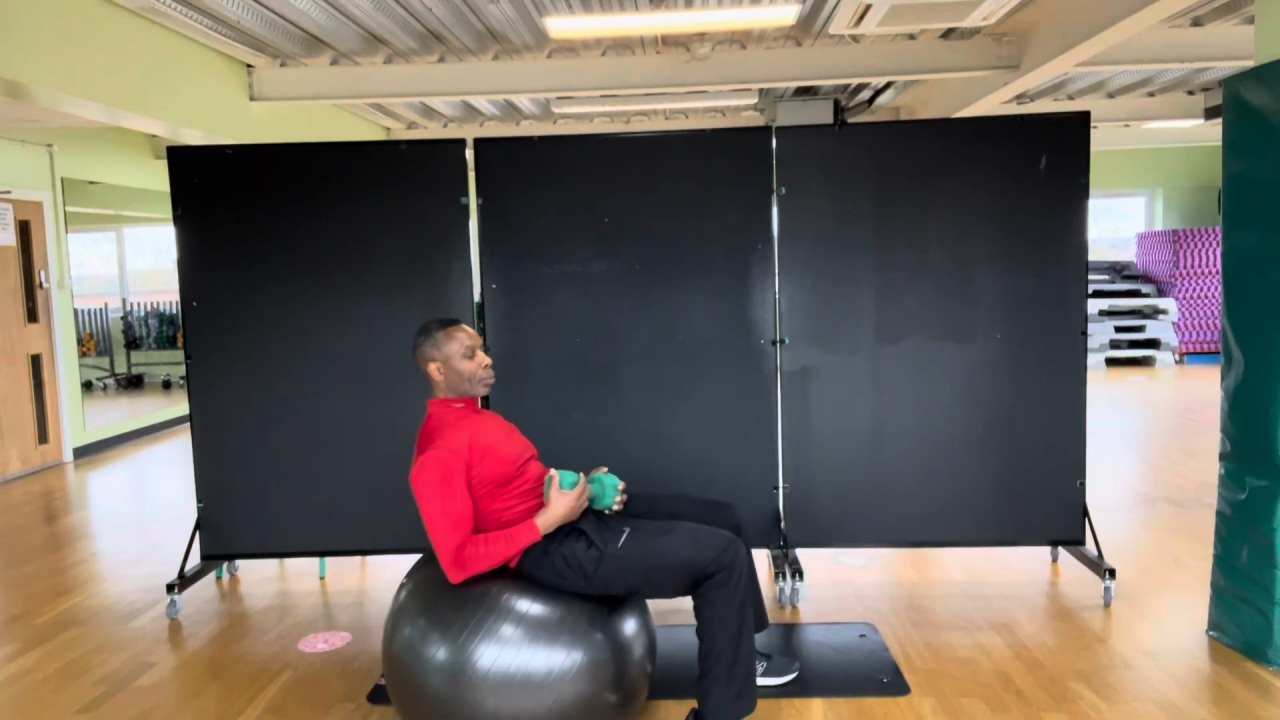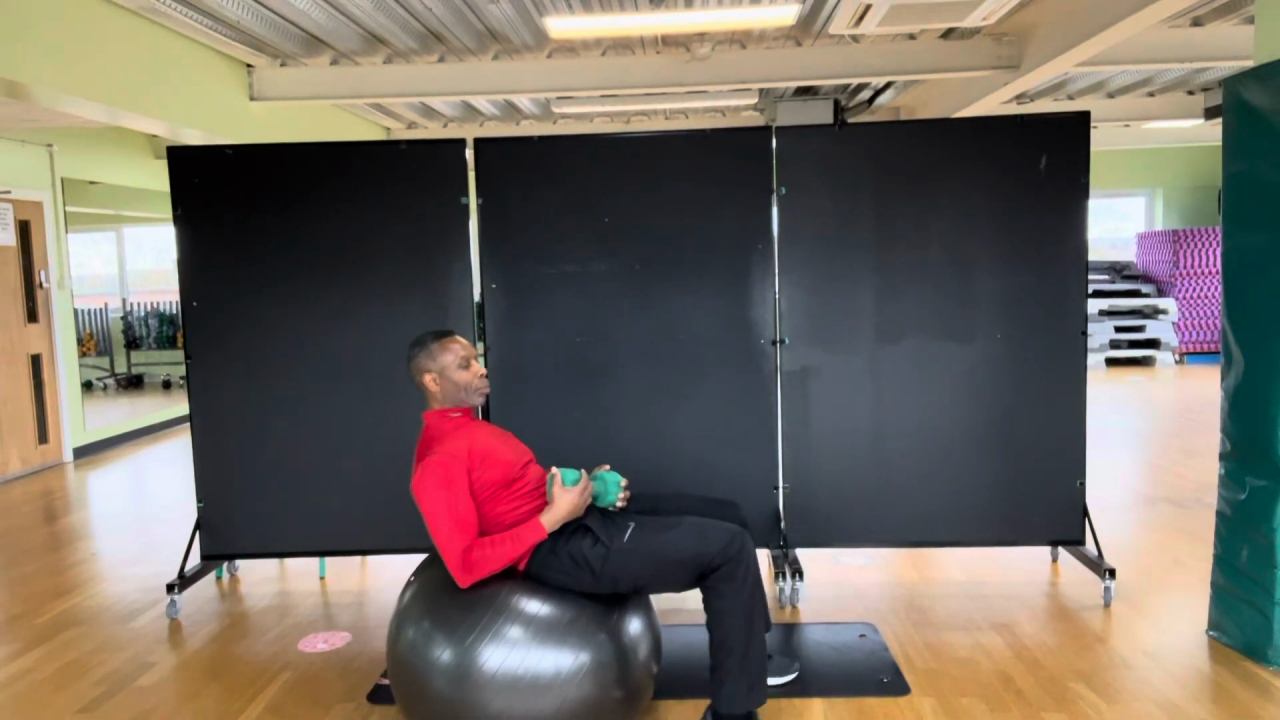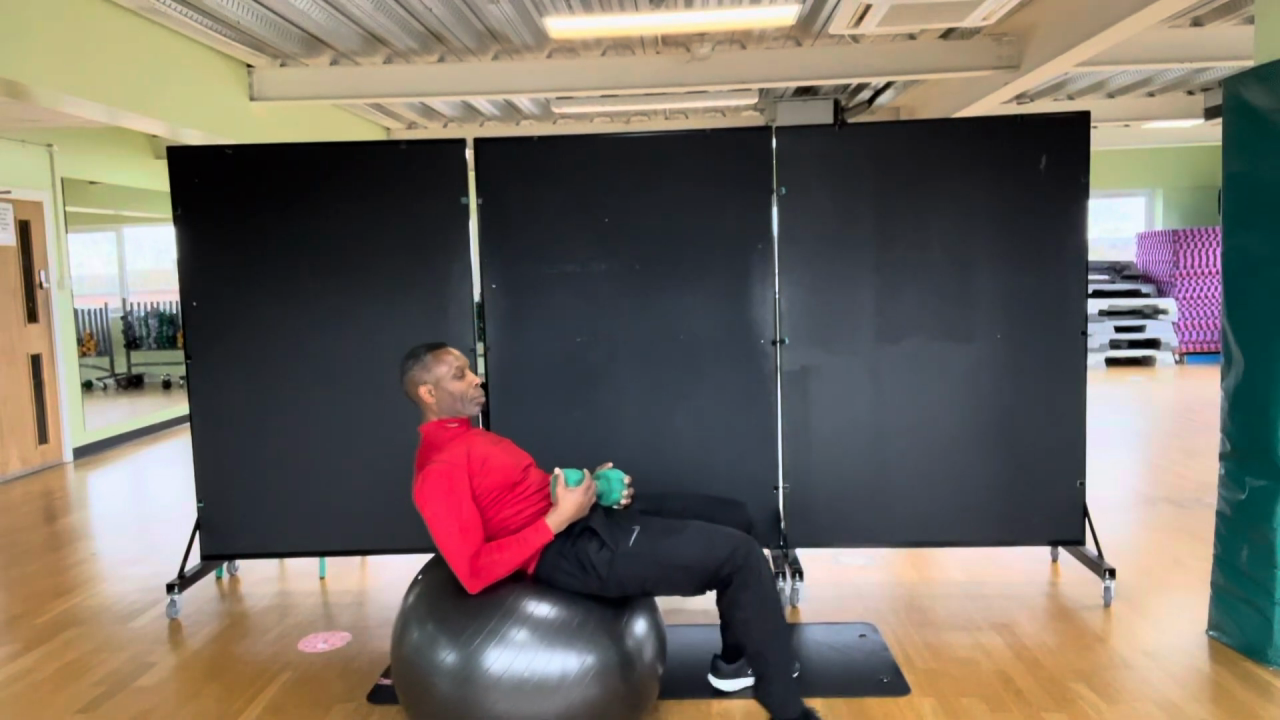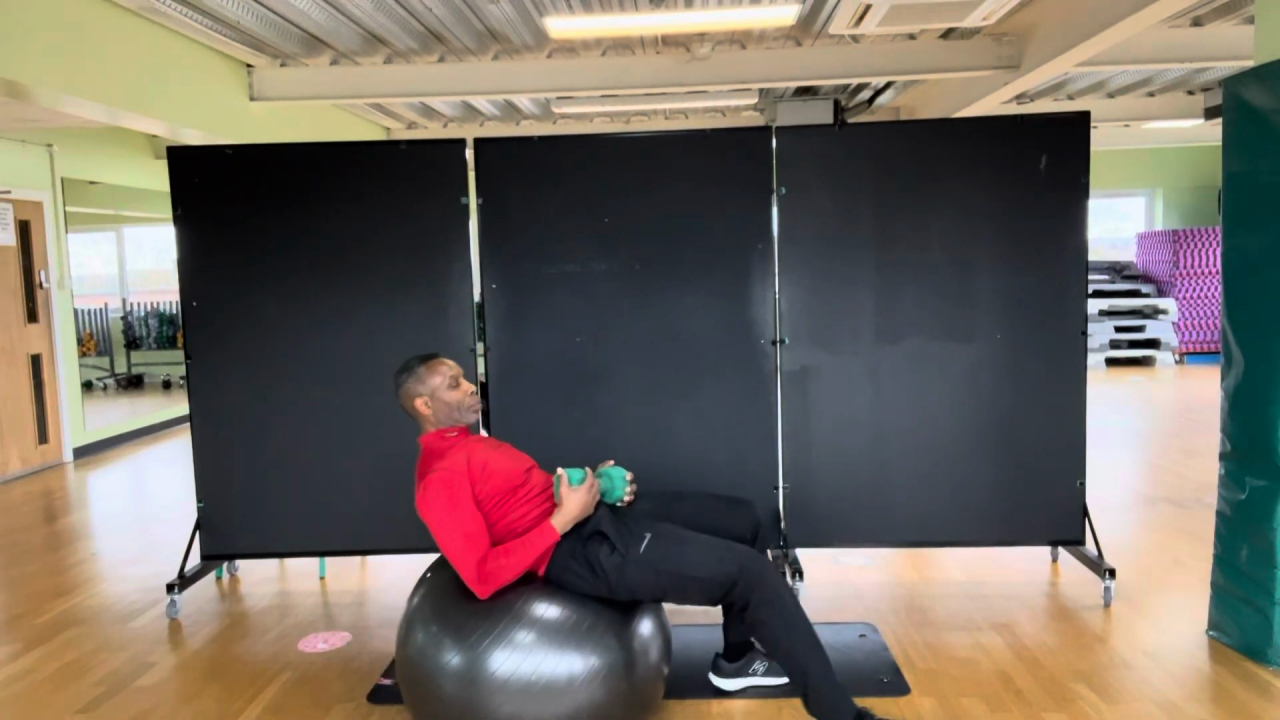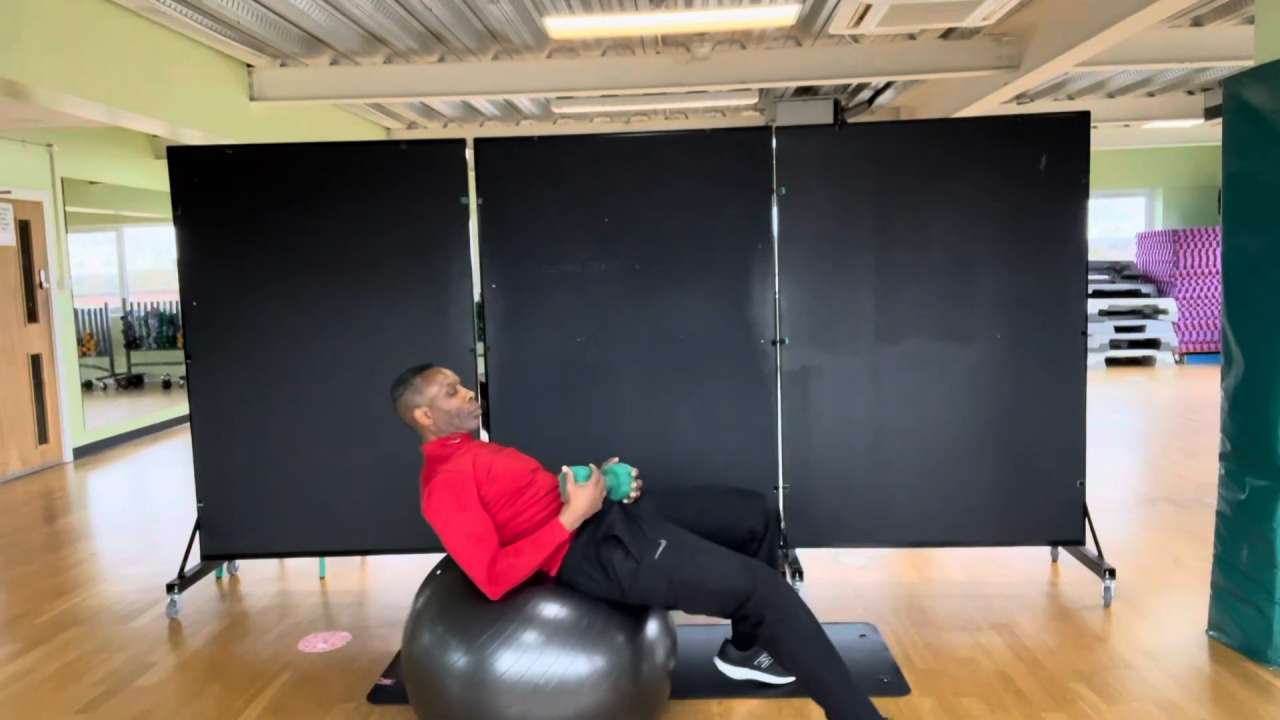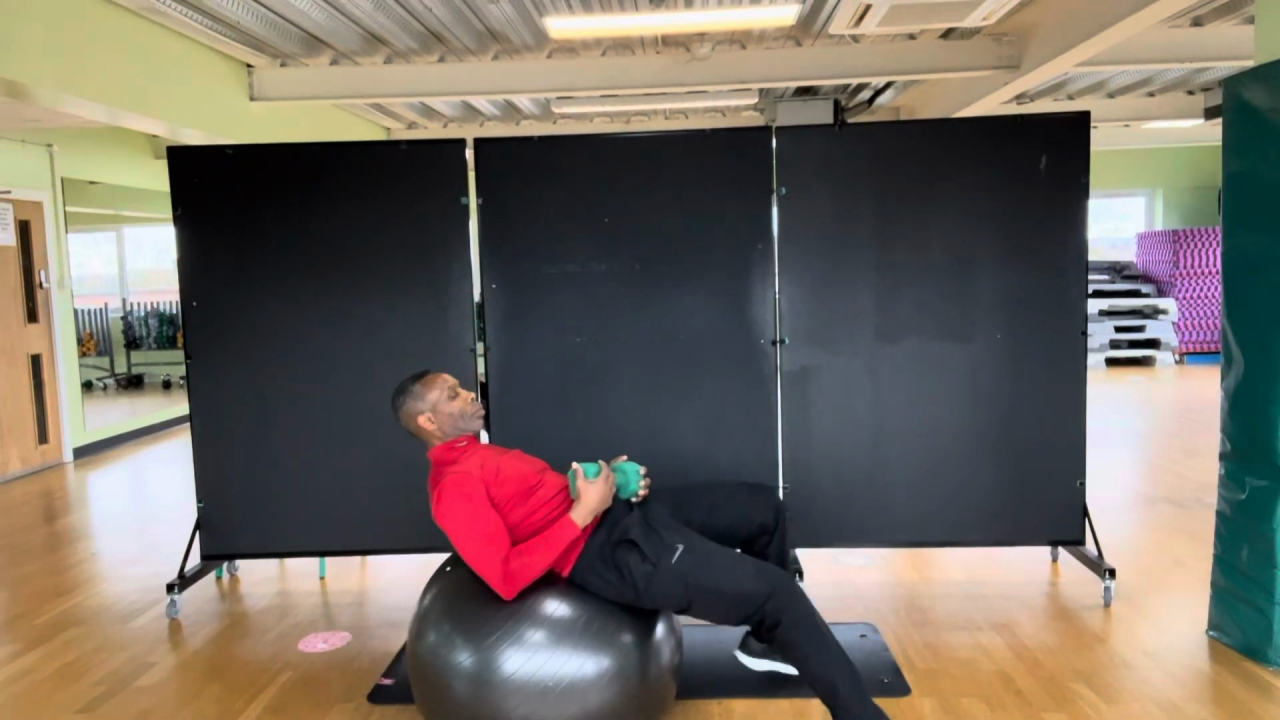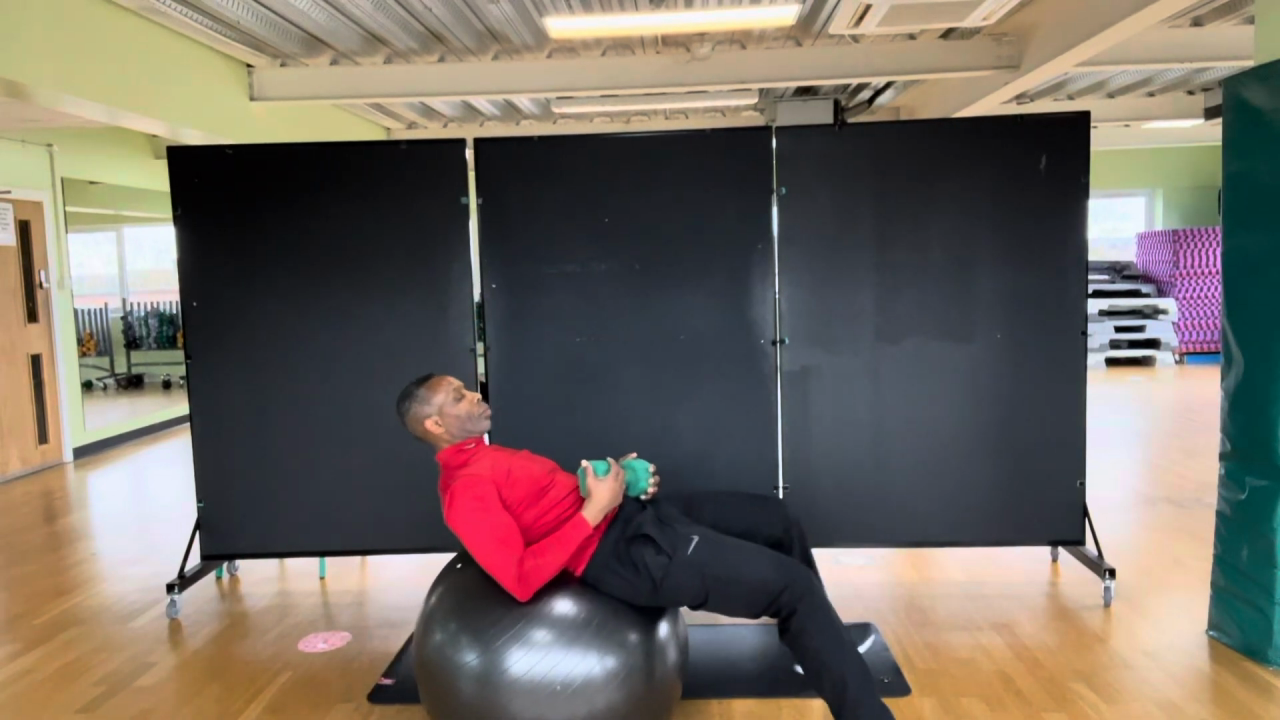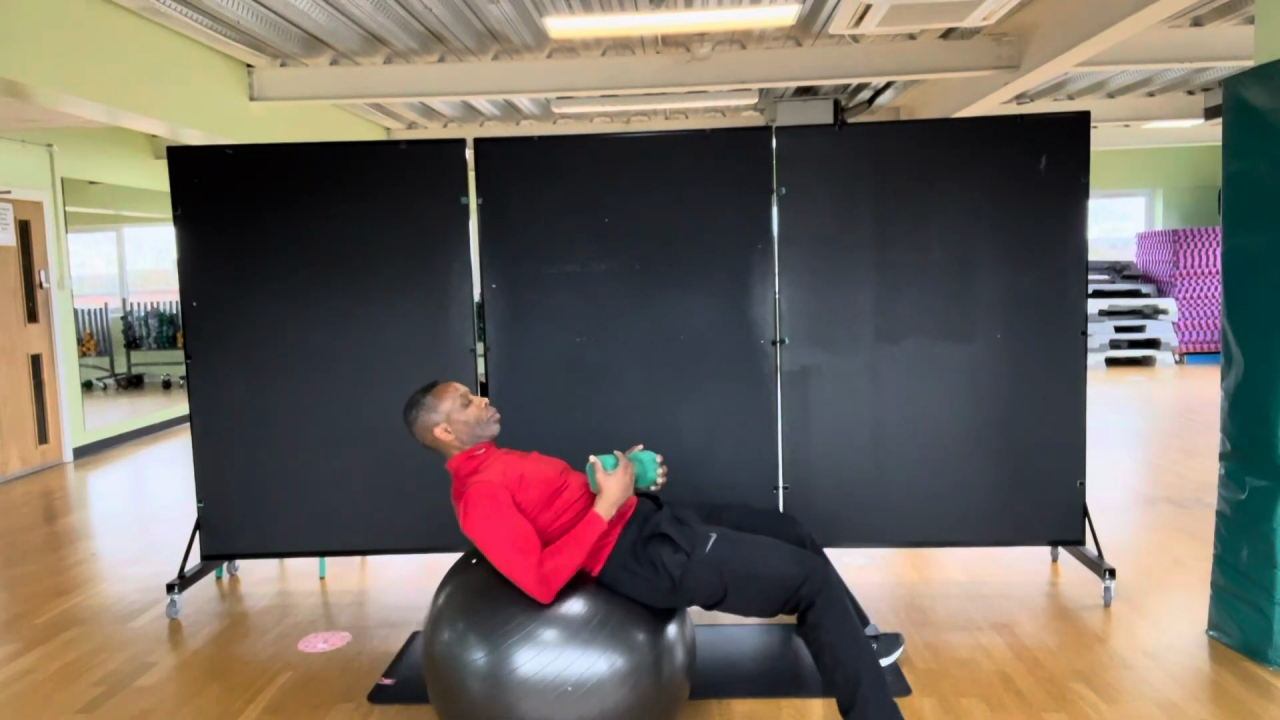
dt=0.1s
person 1, frame 1
left shoulder: (480, 419)
right shoulder: (438, 455)
right elbow: (458, 561)
left wrist: (588, 486)
right wrist: (551, 518)
left hip: (583, 517)
right hip: (559, 548)
left knee: (721, 519)
right knee: (722, 552)
left ankle: (741, 653)
person 1, frame 2
left shoulder: (472, 428)
right shoulder: (438, 461)
right elbow: (465, 565)
left wrist: (589, 486)
right wrist: (554, 516)
left hip: (585, 516)
right hip: (564, 548)
left knee: (726, 517)
right knee: (729, 547)
left ankle: (745, 656)
person 1, frame 3
left shoulder: (471, 437)
right shoulder: (438, 470)
right elbow: (474, 572)
left wrist: (594, 488)
right wrist: (561, 516)
left hip: (592, 514)
right hip: (576, 548)
left knee: (730, 516)
right knee: (738, 554)
left ankle: (737, 658)
person 1, frame 4
left shoulder: (471, 447)
right shoulder: (440, 480)
right elbow: (483, 577)
left wrist: (594, 485)
right wrist: (566, 516)
left hip: (598, 520)
right hip: (586, 553)
left knee: (740, 516)
right knee: (748, 572)
left ankle: (736, 659)
person 1, frame 5
left shoulder: (471, 453)
right shoulder: (446, 484)
right elbow: (494, 579)
left wrist: (605, 486)
right wrist: (574, 514)
left hip: (613, 516)
right hip: (599, 551)
left knee: (757, 513)
right knee: (762, 587)
left ankle: (744, 649)
person 1, frame 6
left shoulder: (475, 456)
right shoulder: (455, 485)
right elbow: (506, 578)
left wrist: (608, 484)
right wrist: (584, 511)
left hip: (623, 515)
right hip: (613, 553)
left knee: (764, 507)
right knee: (776, 594)
left ankle: (763, 641)
person 1, frame 7
left shoulder: (482, 459)
right shoulder: (465, 490)
right elbow: (522, 578)
left wrist: (620, 484)
right wrist: (596, 510)
left hip: (636, 517)
right hip: (629, 552)
left knee: (774, 518)
right knee: (793, 583)
left ankle: (818, 645)
person 1, frame 8
left shoulder: (492, 464)
right shoulder: (479, 495)
right elbow: (542, 580)
left wrist: (629, 479)
right wrist: (607, 504)
left hip: (648, 516)
right hip: (646, 554)
left knee: (787, 533)
right knee: (810, 580)
left ankle: (850, 642)
